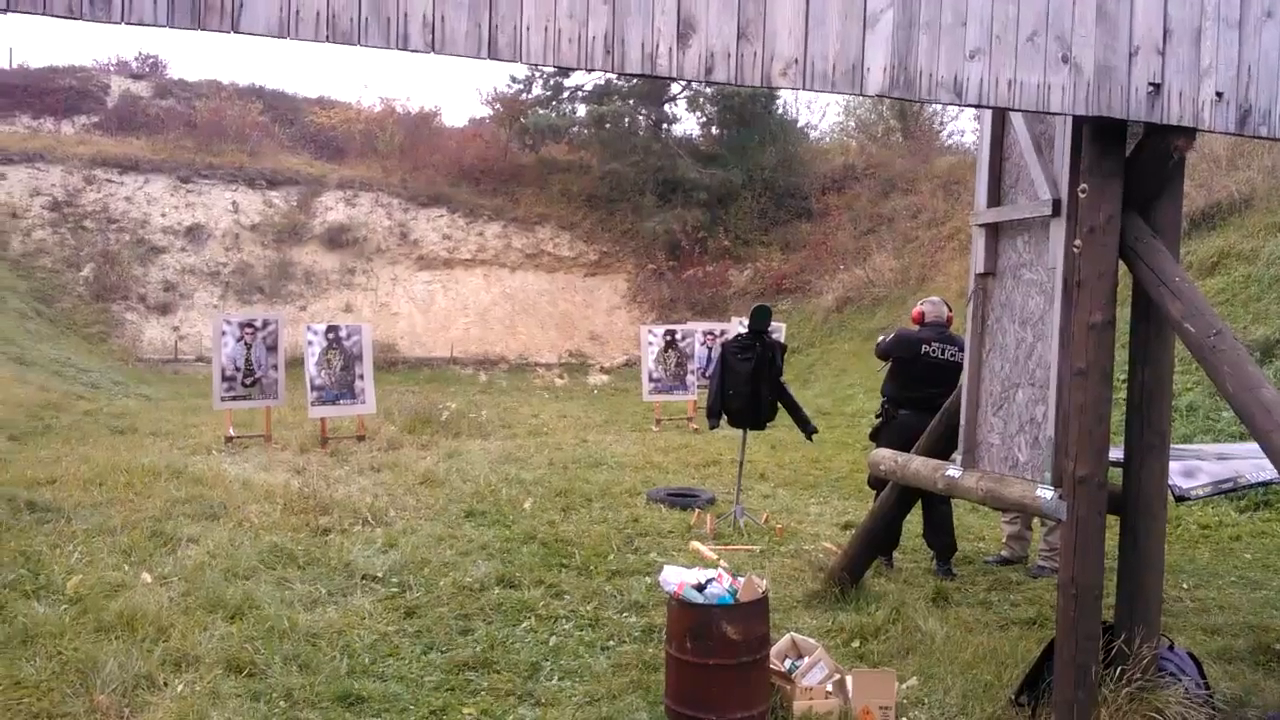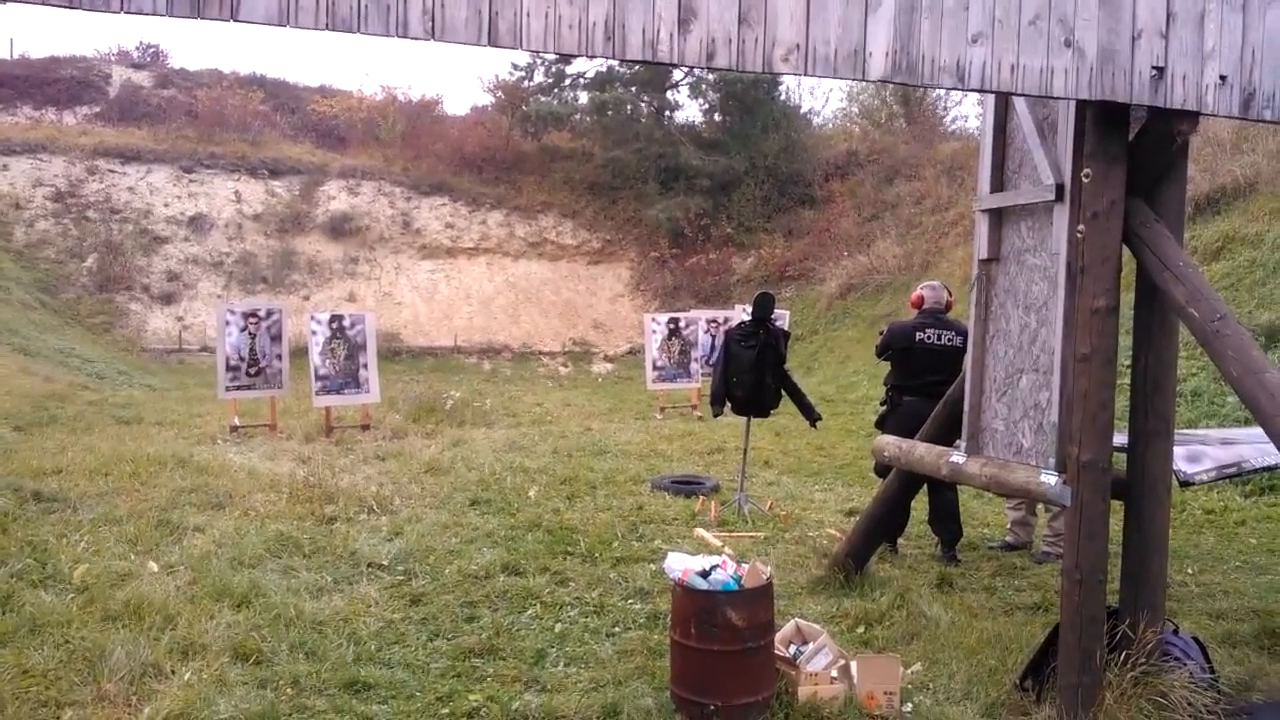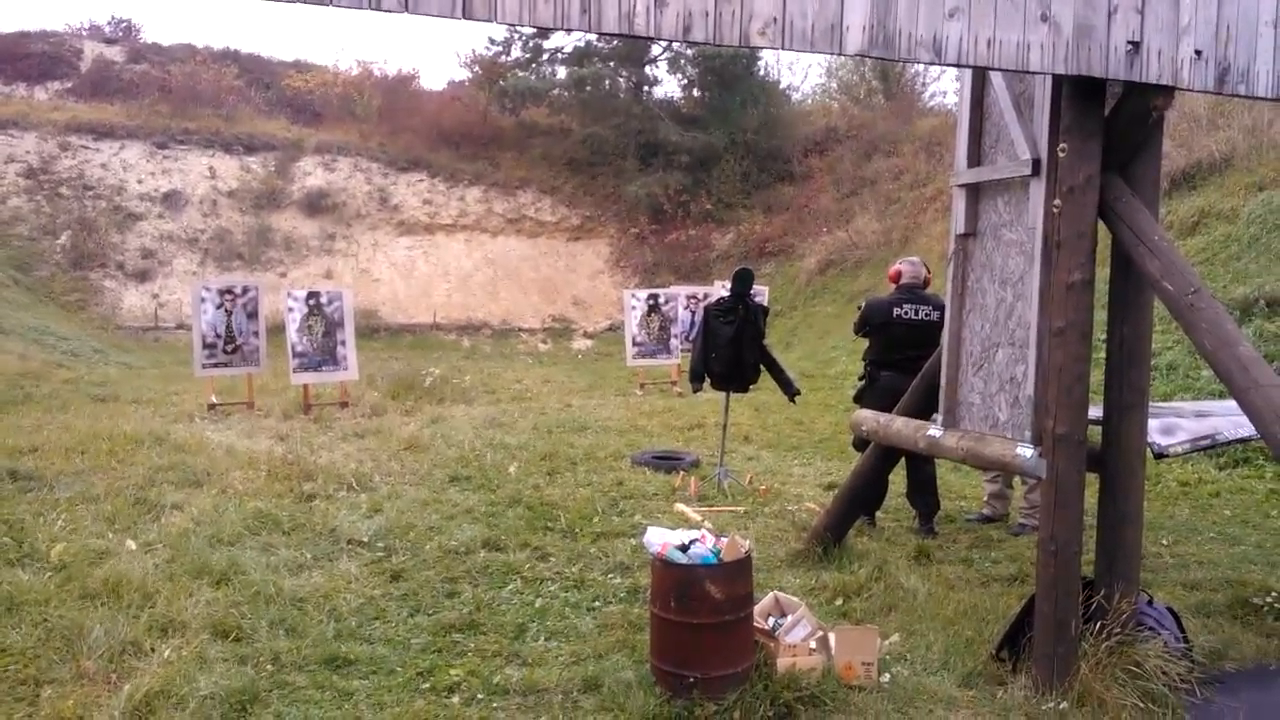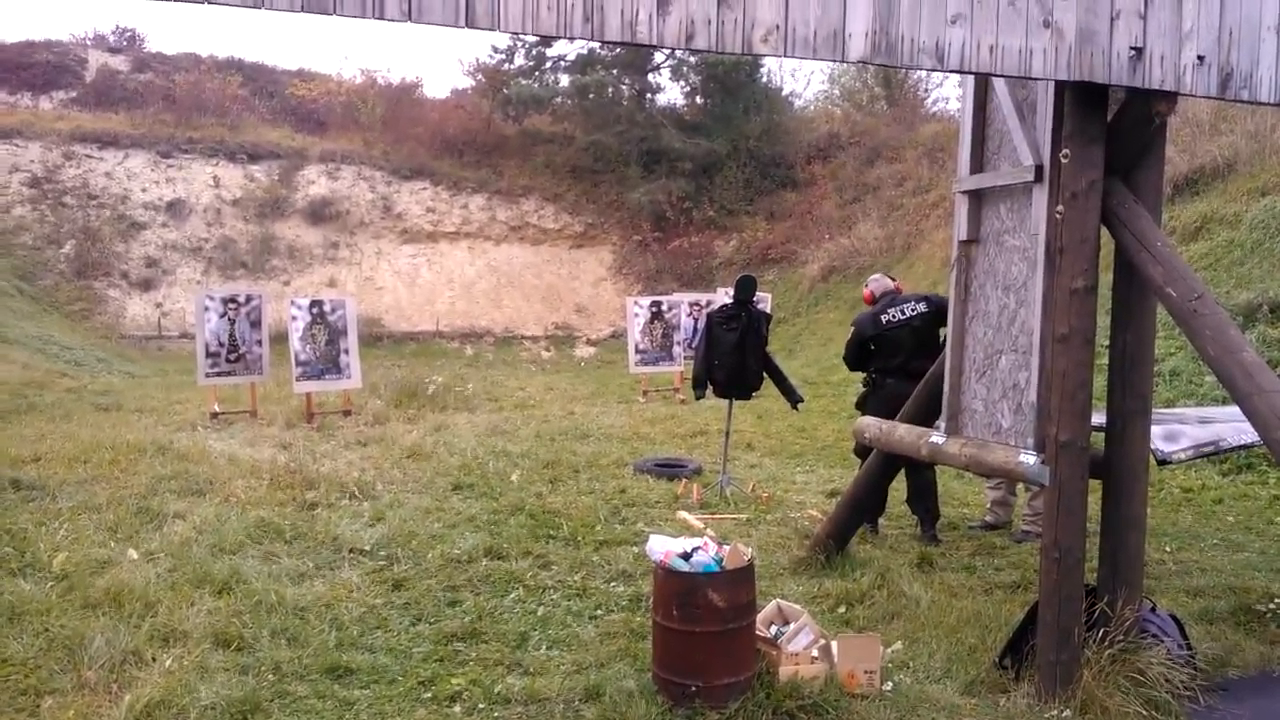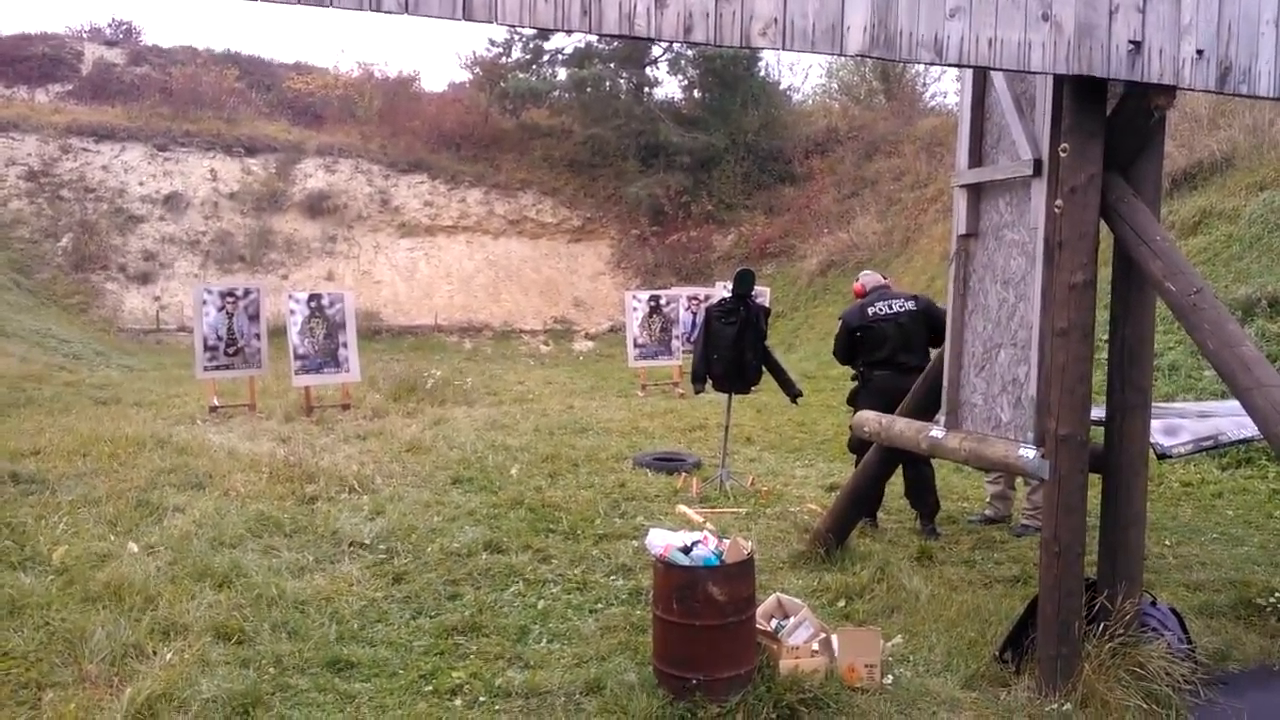
dt=1s
person 1, frame 1
left shoulder: (906, 339)
right shoulder: (960, 347)
left elbow: (881, 351)
right elbow: (952, 376)
left wrist: (884, 340)
left hip: (901, 422)
left knee: (889, 487)
right knee: (937, 492)
left ankle: (883, 552)
right ankle: (943, 560)
person 1, frame 2
left shoulder: (900, 329)
right shoulder: (962, 332)
left elbow: (881, 352)
right elbow: (964, 365)
left wrist: (888, 336)
left hip: (906, 410)
right knee: (943, 479)
left ankle: (888, 539)
right ankle: (948, 546)
person 1, frame 3
left shoulder: (877, 306)
right shoulder: (940, 308)
left elbow: (859, 330)
left hip: (883, 385)
right knee: (921, 453)
left ankle: (867, 512)
right ankle: (926, 519)
person 1, frame 4
left shoulder: (866, 321)
right shoulder: (928, 303)
left elbow: (852, 362)
right wrist: (938, 354)
left hip: (886, 393)
left knee: (874, 457)
right knee: (920, 459)
left ankle: (869, 519)
right ankle: (928, 526)
person 1, frame 5
left shoulder: (855, 314)
right shoulder: (918, 303)
left elbow: (842, 355)
right elbow: (944, 330)
left hip: (877, 387)
right hip: (916, 385)
left knee: (869, 452)
right knee: (917, 453)
left ankle: (866, 514)
right ankle: (927, 520)
